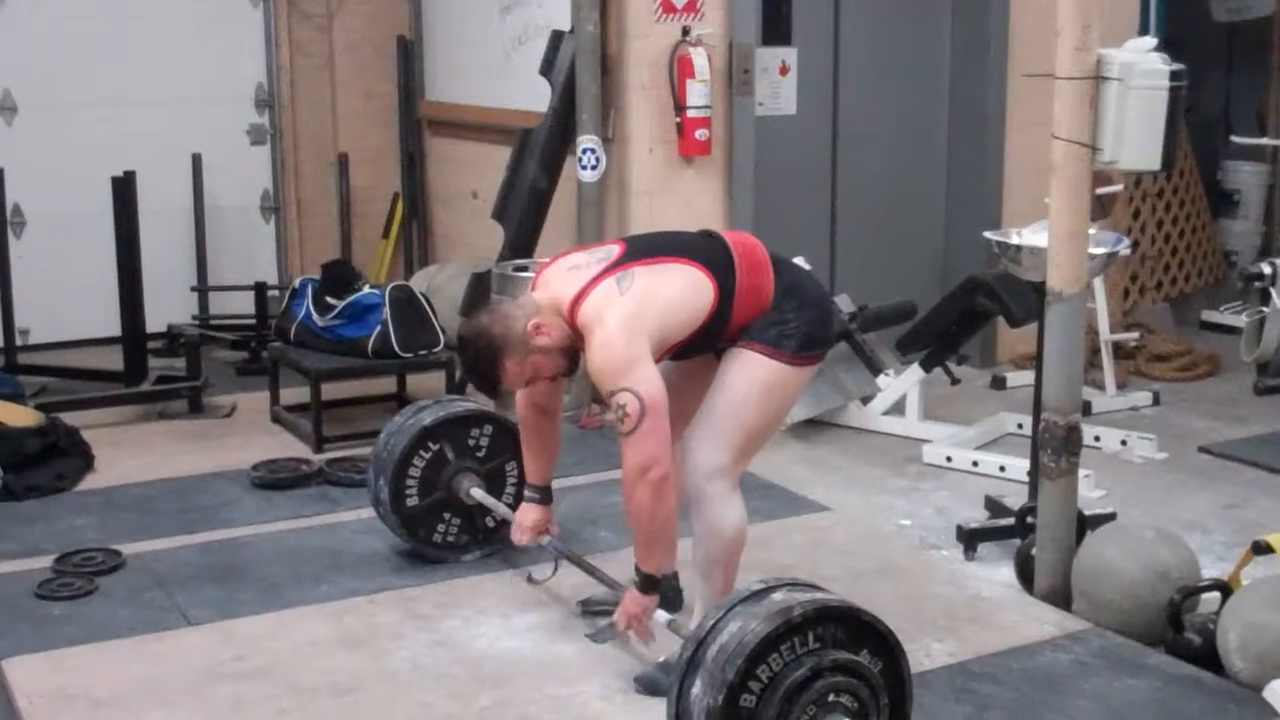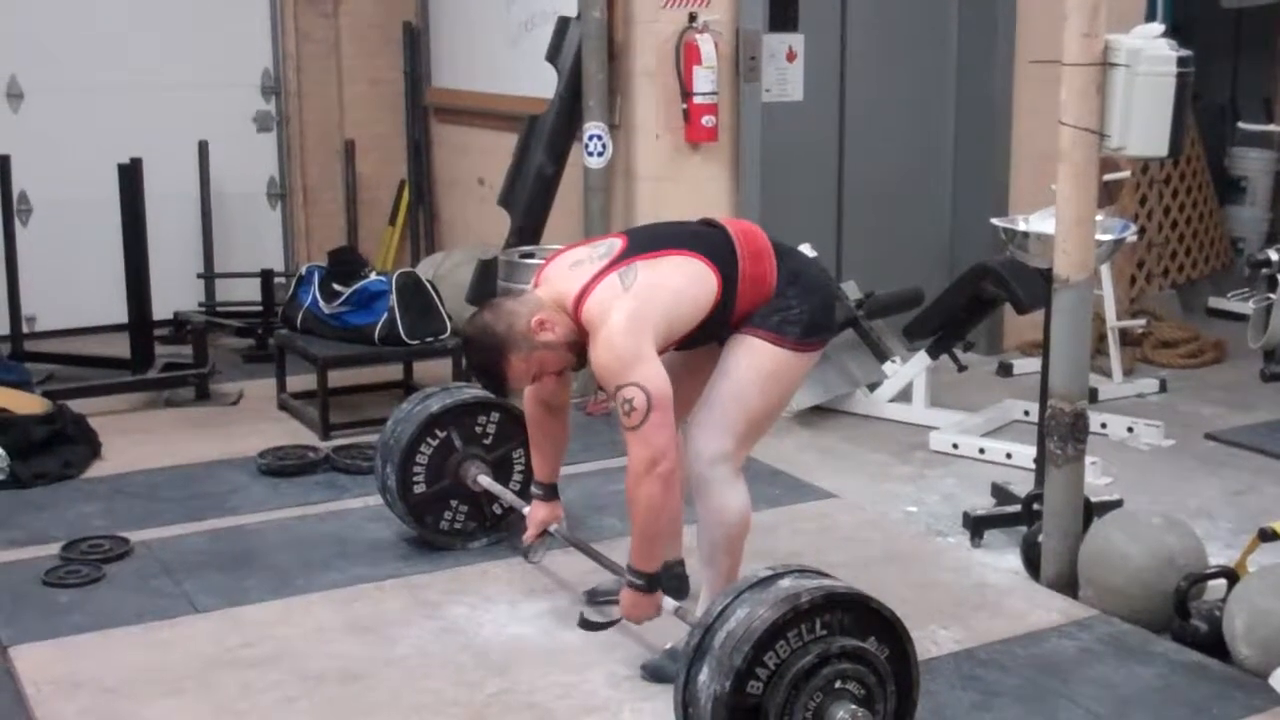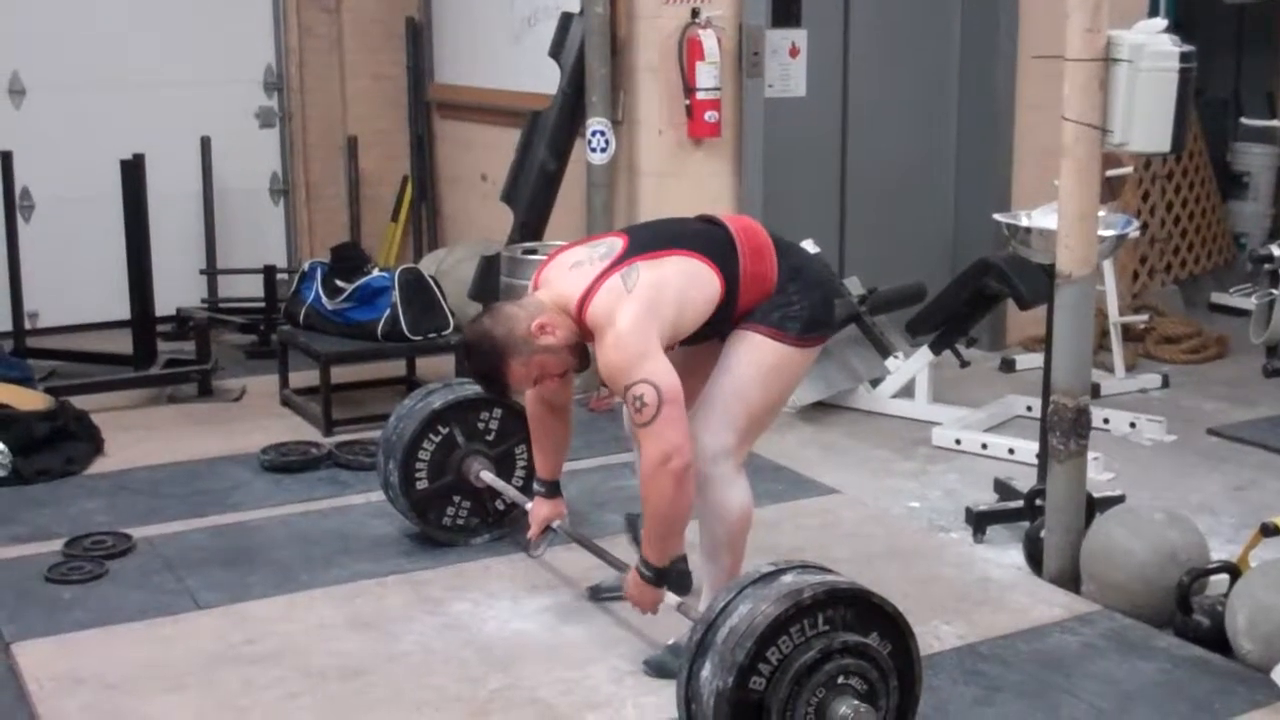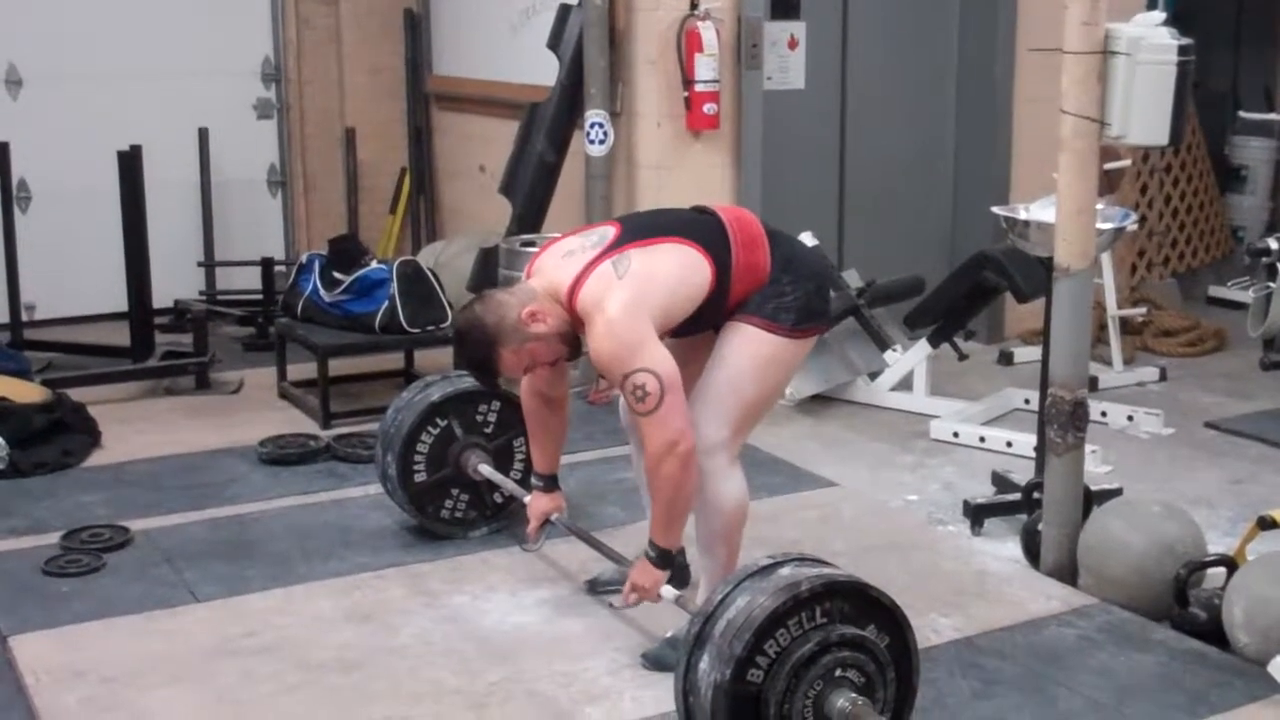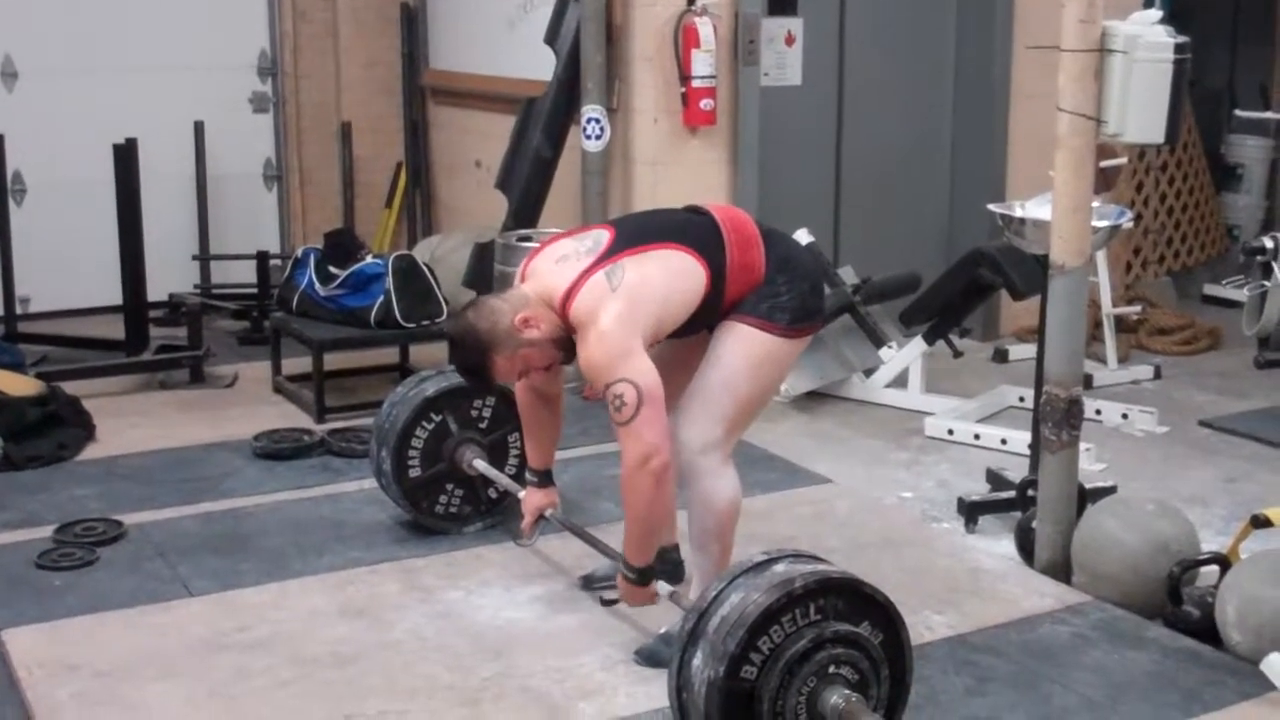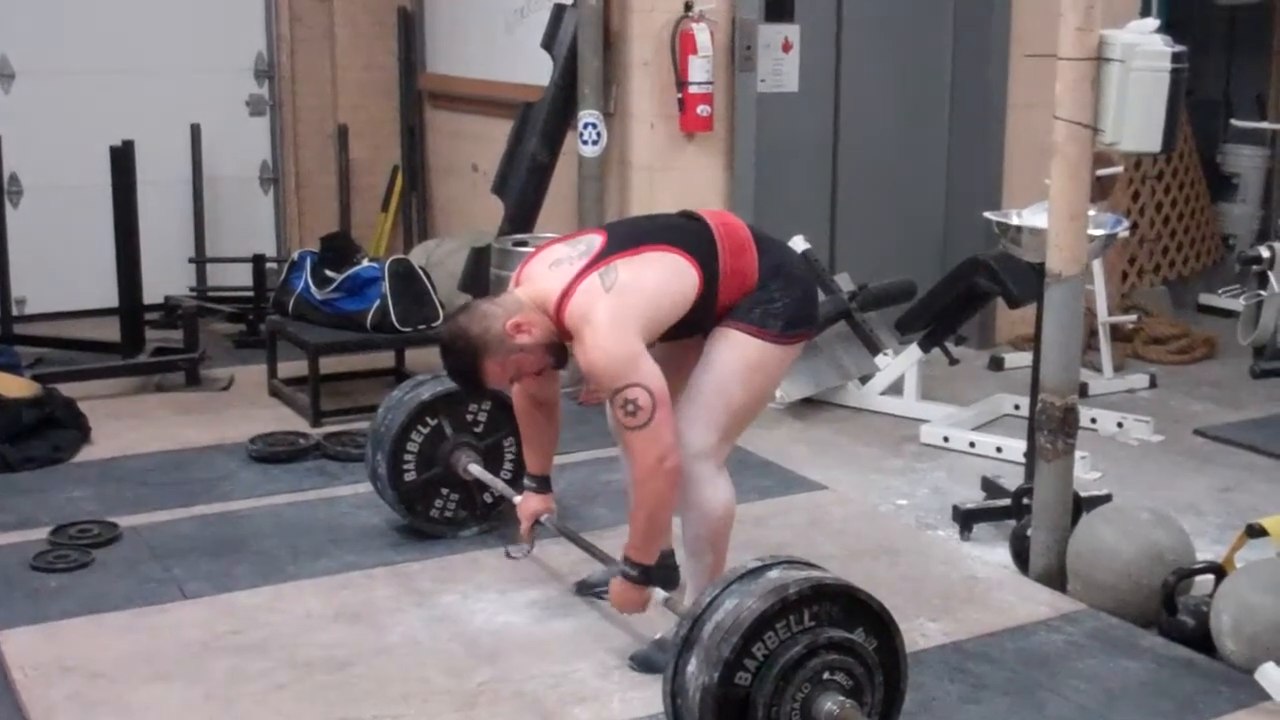
dt=0.4s
person 1, frame 1
left shoulder: (610, 336)
right shoulder: (541, 298)
left elbow: (651, 471)
right elbow: (537, 406)
left wrist: (644, 584)
right wrist: (536, 496)
left hip: (786, 314)
right hip: (727, 305)
left knee: (707, 470)
right knee: (646, 436)
right ankle: (665, 583)
person 1, frame 2
left shoulder: (615, 332)
right shoulder: (544, 294)
left elbow: (655, 465)
right elbow: (545, 403)
left wrist: (640, 583)
right wrist: (544, 494)
left hip: (789, 299)
right hip: (732, 287)
left knee: (709, 456)
right knee: (649, 424)
right ankle: (667, 569)
person 1, frame 3
left shoulder: (621, 333)
right shoulder: (543, 292)
left elbow: (671, 460)
right elbow: (547, 401)
left wrist: (650, 573)
right wrist: (546, 490)
left hip: (789, 295)
right hip: (731, 280)
left knee: (712, 450)
right knee: (649, 420)
right ankle: (672, 564)
person 1, frame 4
left shoulder: (611, 321)
right shoulder: (536, 283)
left elbow: (675, 445)
right elbow: (542, 393)
left wrist: (657, 557)
right wrist: (544, 484)
left hip: (783, 286)
right hip: (726, 273)
left knee: (707, 443)
right knee: (643, 411)
right ankle: (672, 562)
person 1, frame 5
left shoulder: (603, 330)
right shoulder: (529, 284)
left elbow: (651, 460)
right elbow: (539, 392)
left wrist: (634, 574)
right wrist: (539, 479)
left hip: (777, 285)
right hip: (719, 267)
left knee: (698, 444)
right knee: (642, 415)
right ankle: (662, 554)
person 1, frame 6
left shoulder: (600, 331)
right shoulder: (523, 289)
left elbow: (660, 460)
right elbow: (536, 397)
left wrist: (635, 575)
right wrist: (537, 485)
left hip: (771, 292)
right hip: (713, 278)
left knee: (693, 449)
right knee: (632, 418)
right ankle: (659, 560)
